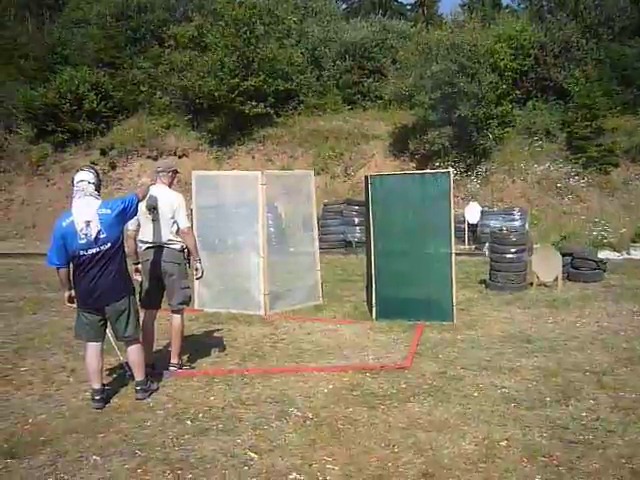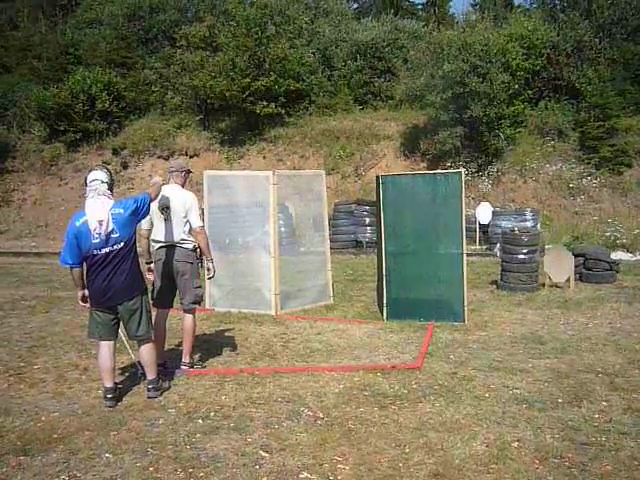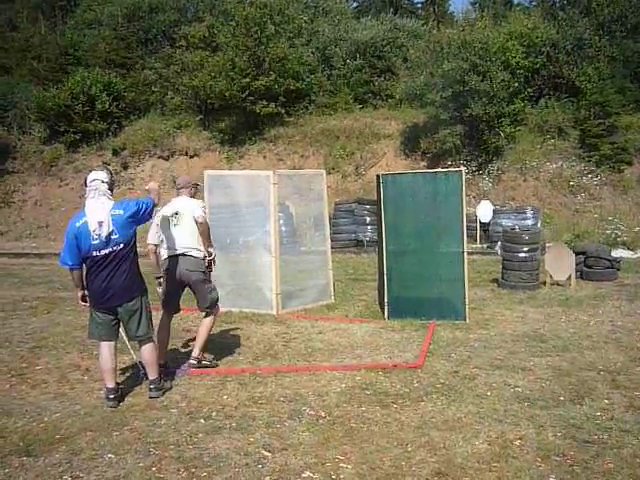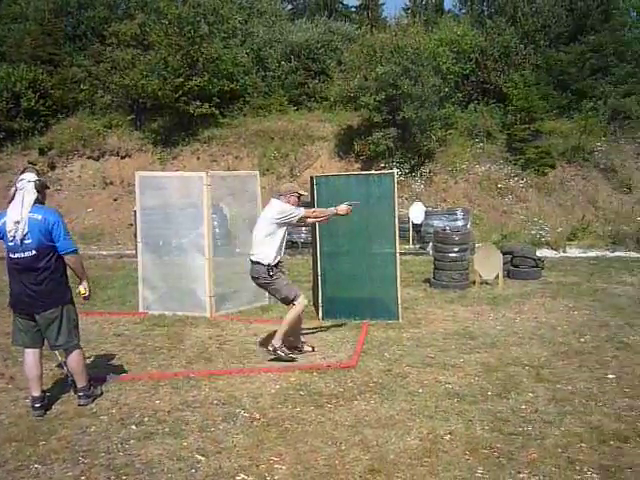
dt=1s
person 1, frame 1
left shoulder: (63, 223)
right shoulder: (113, 210)
left elbow: (61, 265)
right elbow: (138, 196)
left wrist: (67, 289)
right wrist: (146, 184)
left hip: (87, 294)
right hip: (118, 290)
left knee: (93, 342)
right knee: (131, 338)
left ankle: (97, 393)
right ankle: (142, 385)
person 1, frame 2
left shoulder: (77, 222)
right shoulder: (126, 209)
left elbow: (74, 264)
right elbow: (151, 196)
left wrist: (81, 289)
right wrist: (157, 183)
left hip: (99, 293)
right hip: (131, 289)
left knee: (105, 342)
right knee: (144, 337)
left ankle: (109, 392)
right ankle: (153, 384)
person 1, frame 3
left shoulder: (77, 223)
right shoulder: (127, 210)
left elbow: (73, 265)
right elbow: (152, 203)
left wrist: (80, 290)
right wrist: (153, 191)
left hip: (99, 294)
right hip: (130, 290)
left knee: (106, 342)
right knee: (145, 338)
left ankle: (111, 392)
right ankle: (155, 384)
person 1, frame 4
right shoulder: (49, 216)
right elbow: (69, 253)
right wrist: (83, 280)
left hip: (21, 300)
right hip: (53, 298)
left knee: (30, 349)
right knee: (69, 345)
left ankle: (37, 401)
right ankle: (84, 391)
person 2, frame 1
right shoulder: (175, 197)
left elbow: (131, 235)
right elbow: (185, 231)
left wrist: (135, 262)
right wrist: (197, 259)
left hip: (148, 256)
right hip: (171, 255)
left knee: (149, 311)
right knee: (176, 310)
left ankle: (147, 361)
right ankle: (175, 361)
person 2, frame 2
left shoulder: (153, 198)
right shoulder: (187, 197)
left elbow: (144, 234)
right elbow: (198, 231)
left wrist: (148, 261)
right wrist: (209, 259)
left hip: (161, 255)
right hip: (184, 254)
left knee: (161, 310)
right knee: (189, 310)
left ankle: (159, 360)
right ankle: (186, 360)
person 2, frame 3
left shoulder: (162, 211)
right shoulder: (194, 204)
left elbow: (152, 248)
right elbow: (201, 221)
left wrist: (159, 275)
right wrist: (208, 246)
left hip: (171, 265)
right hip: (194, 263)
left knee: (167, 314)
right knee: (212, 310)
left ankle: (161, 360)
right ankle: (197, 355)
person 2, frame 4
left shoulder: (279, 210)
right shoulder: (279, 210)
left elbow: (308, 220)
right elbow: (311, 214)
left wrist: (334, 212)
right wrist: (336, 210)
left hip: (268, 268)
right hip: (264, 270)
left knee: (296, 301)
right knee: (300, 302)
left ankle: (296, 343)
right ankle: (277, 344)
